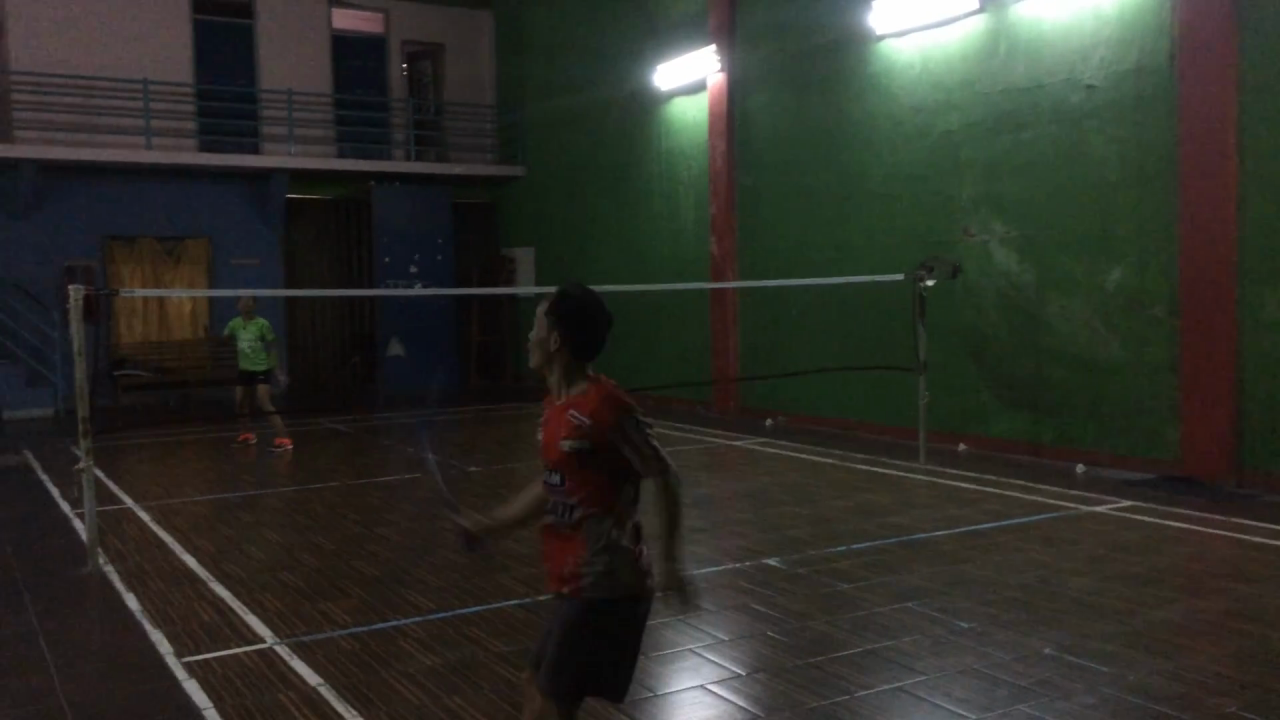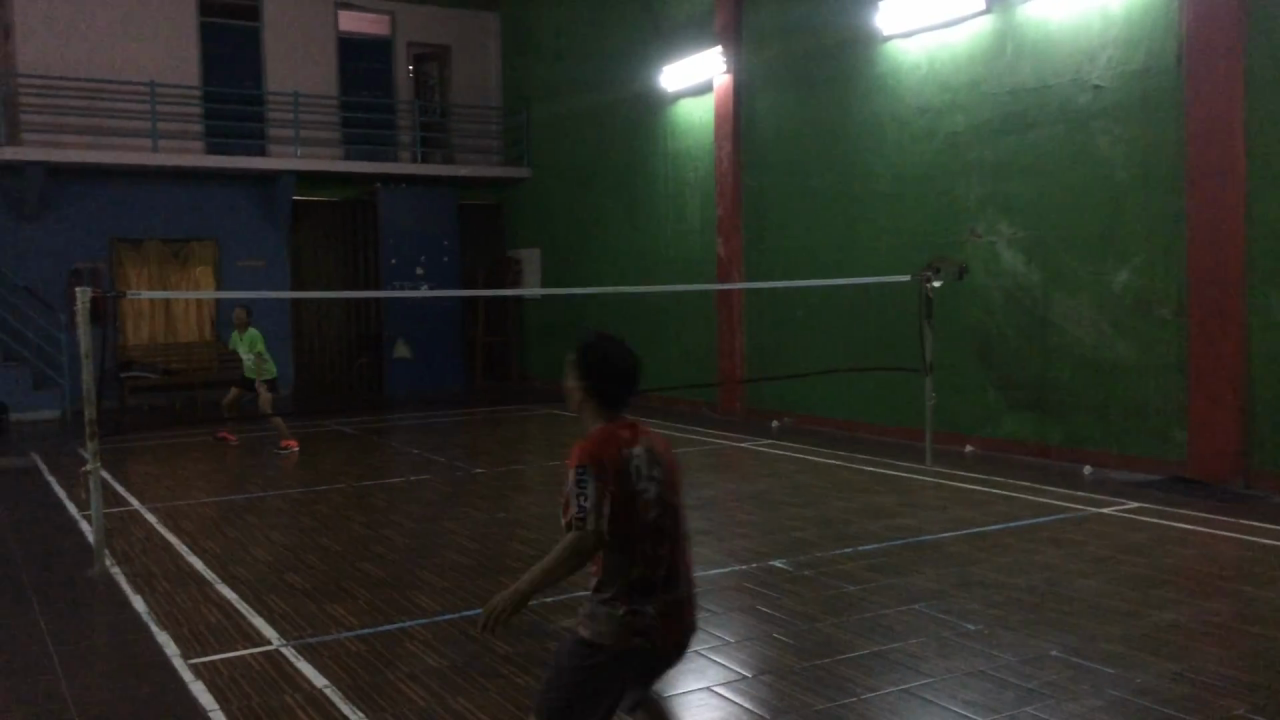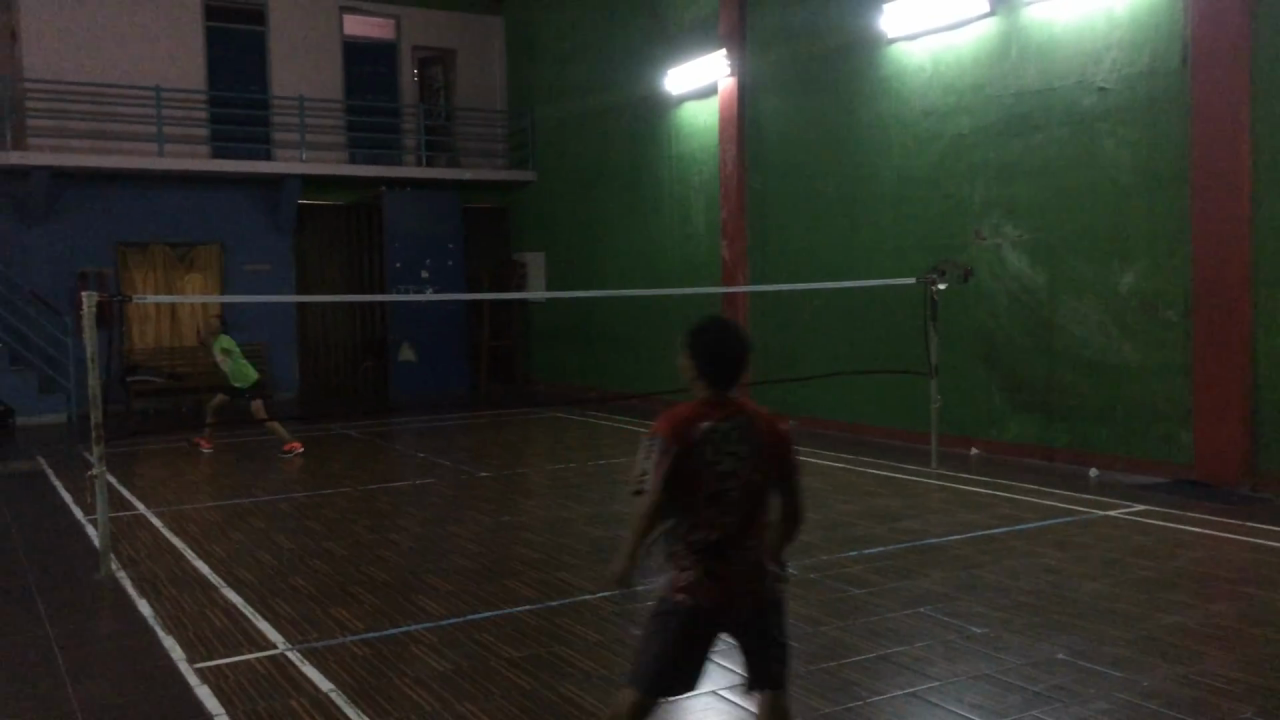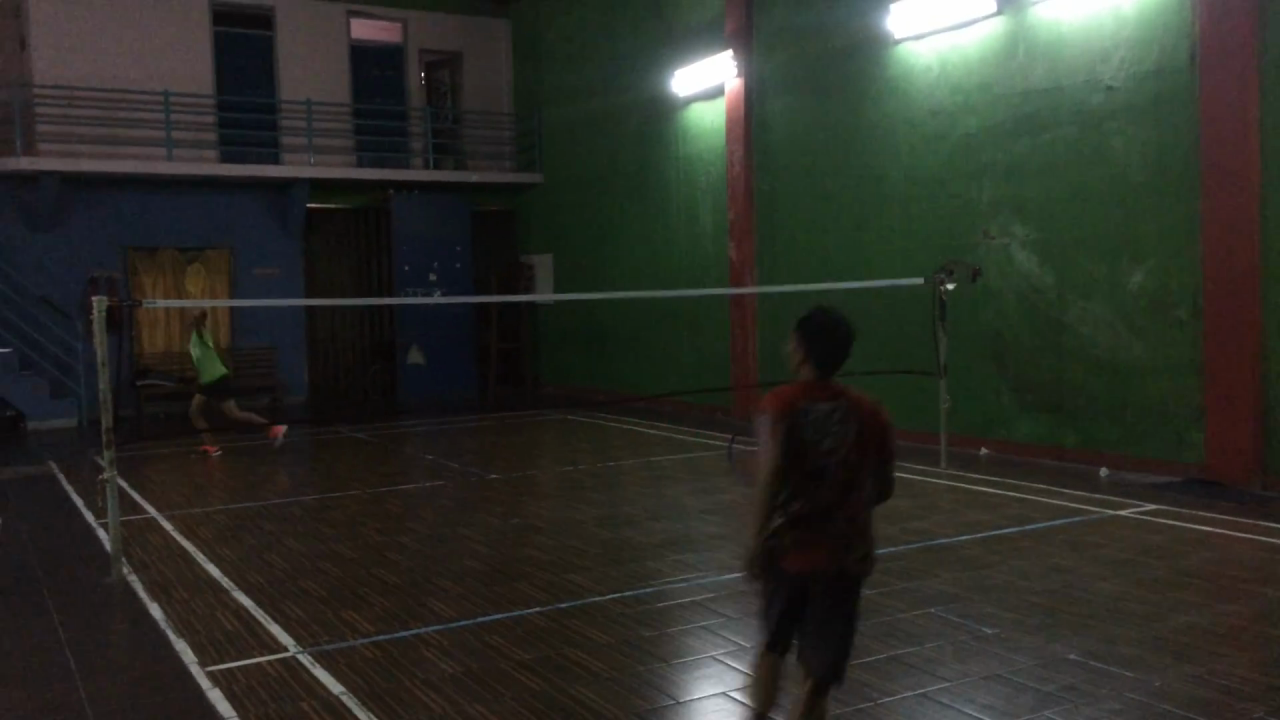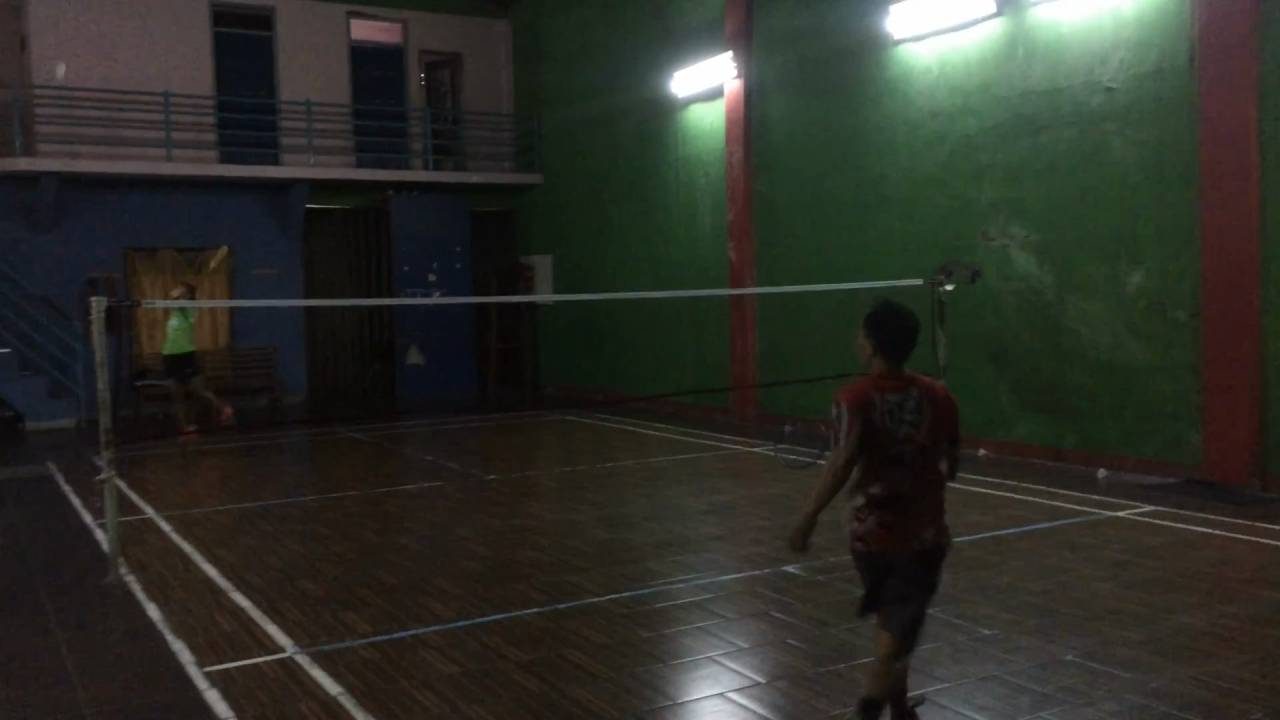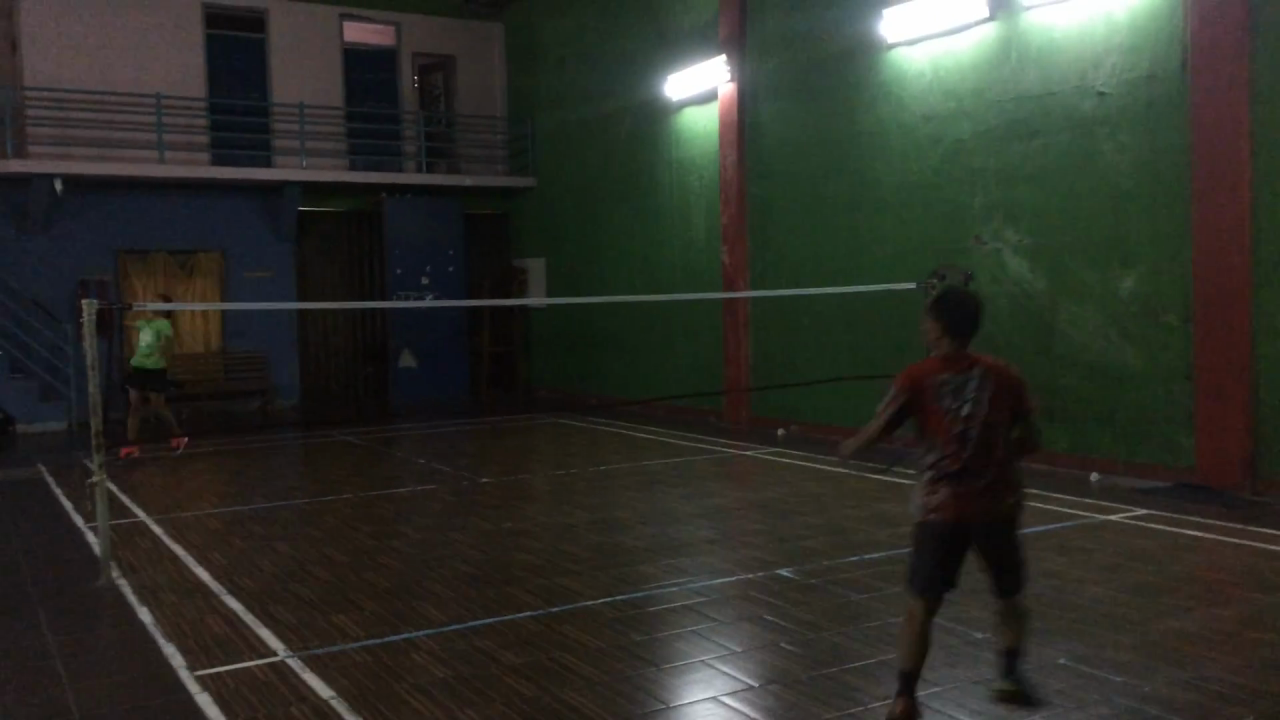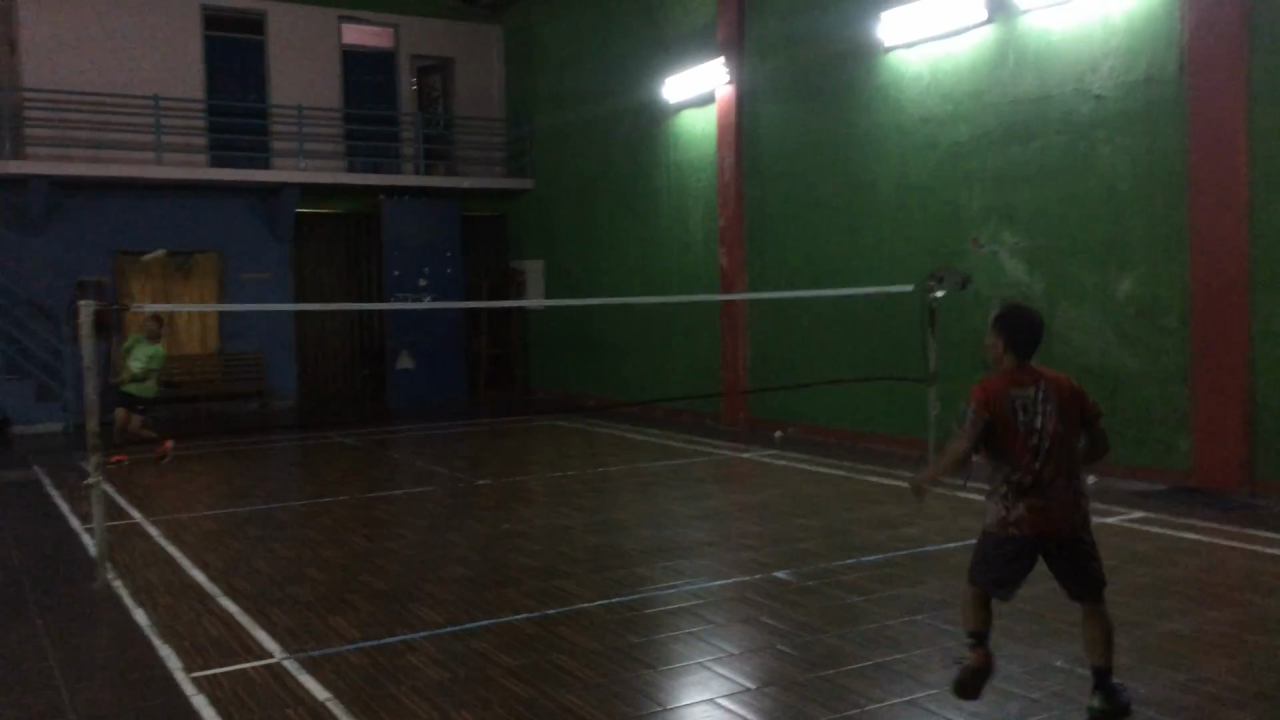
dt=0.2s
person 1, frame 1
left shoulder: (603, 406)
right shoulder: (557, 406)
left elbow: (665, 478)
left wrist: (669, 559)
right wrist: (490, 523)
left hip: (606, 584)
right hip: (583, 581)
person 1, frame 2
left shoulder: (593, 454)
right shoulder: (652, 445)
left elbow: (585, 540)
left wrist: (518, 594)
left hip: (618, 621)
right hip: (675, 619)
person 1, frame 3
left shoulder: (673, 426)
right shoulder: (769, 430)
left elbow: (654, 504)
right elbow: (793, 512)
left wrist: (627, 556)
left hip: (691, 585)
right hip: (756, 583)
person 1, frame 4
left shoulder: (780, 405)
right shoulder: (869, 414)
left elbow: (771, 472)
right elbow: (883, 489)
left wrist: (757, 538)
left hip: (784, 554)
right hip: (843, 557)
left knee: (772, 649)
right knee: (819, 673)
person 1, frame 5
left shoulder: (855, 398)
right shoulder: (938, 398)
left elbow: (843, 462)
right elbow: (951, 468)
left wrist: (808, 517)
left hip: (870, 532)
right hip: (921, 535)
left knee: (889, 623)
right knee: (896, 637)
person 1, frame 6
left shoulder: (916, 380)
right shoulder: (1004, 376)
left elbow: (874, 433)
right elbow: (1030, 441)
left wrist: (849, 447)
left hip: (939, 508)
right hip: (996, 507)
left knee: (921, 605)
right knee: (1010, 597)
right ankle: (1011, 673)
person 1, frame 7
left shoulder: (988, 393)
right shoulder: (1066, 387)
left elbow: (962, 451)
right elbow: (1100, 445)
left wrist: (928, 476)
left hip: (1013, 517)
right hip: (1067, 516)
left knee: (978, 588)
right knee: (1091, 603)
left ankle: (978, 656)
